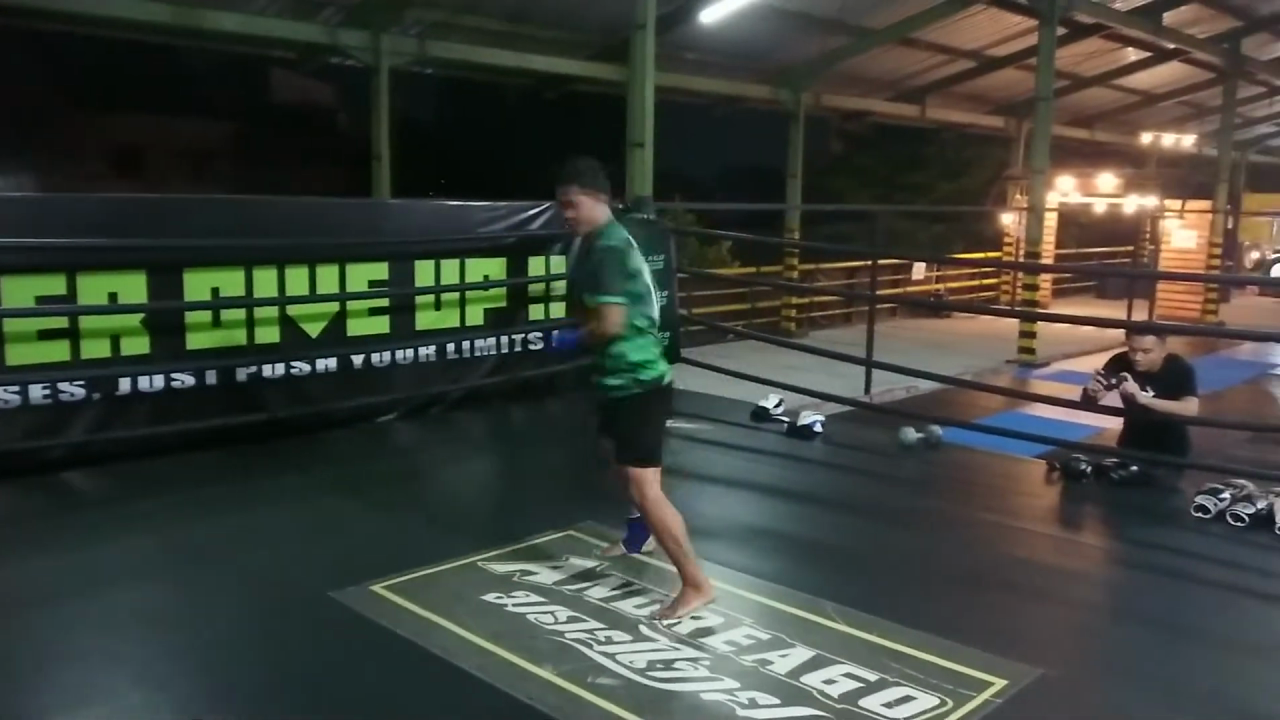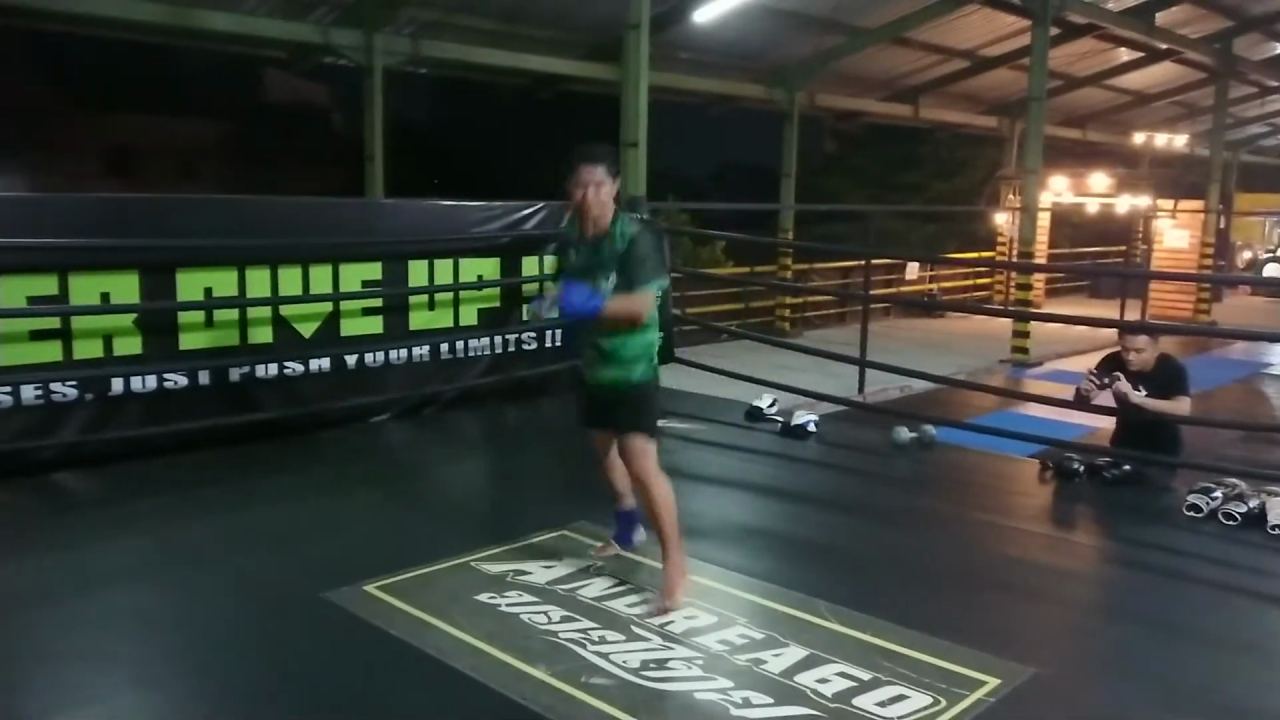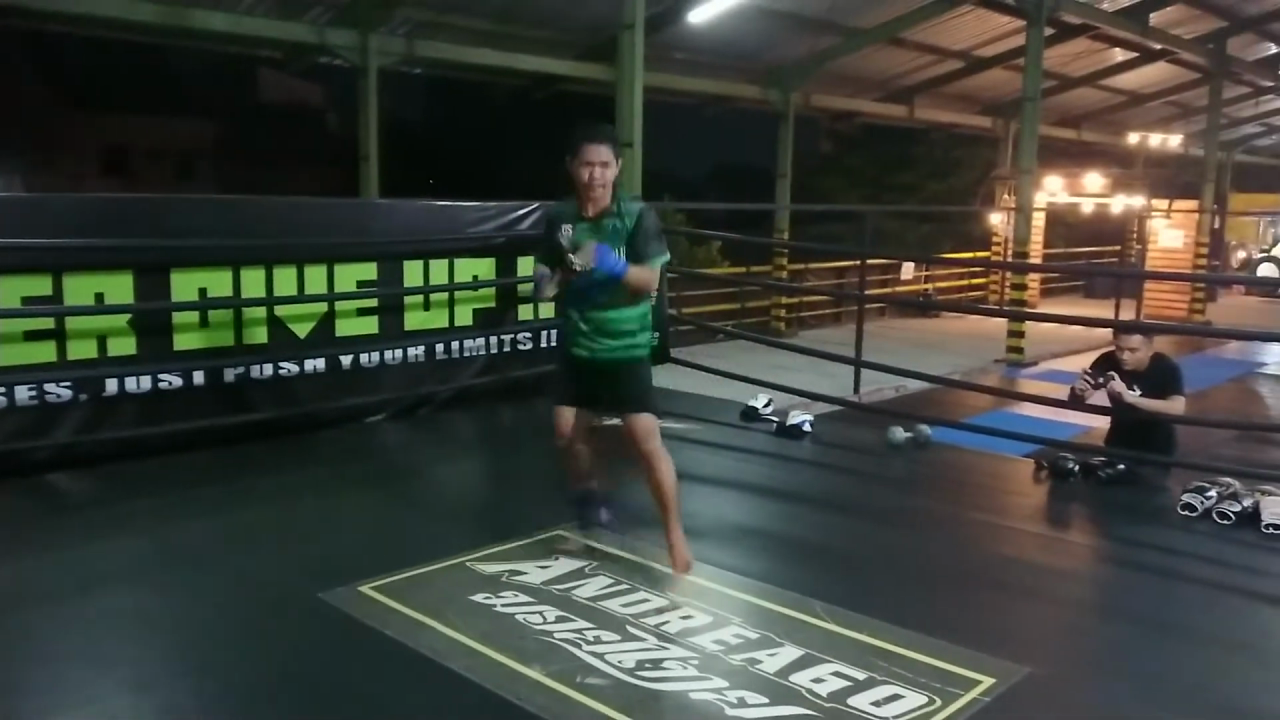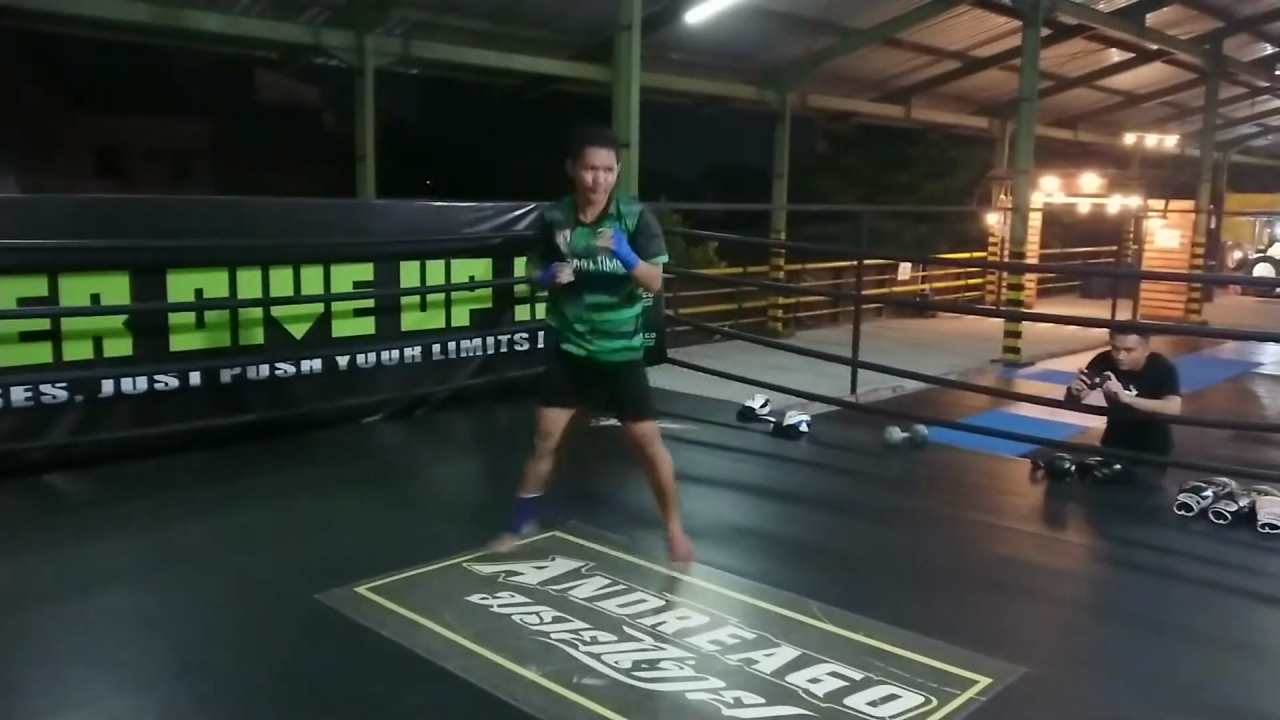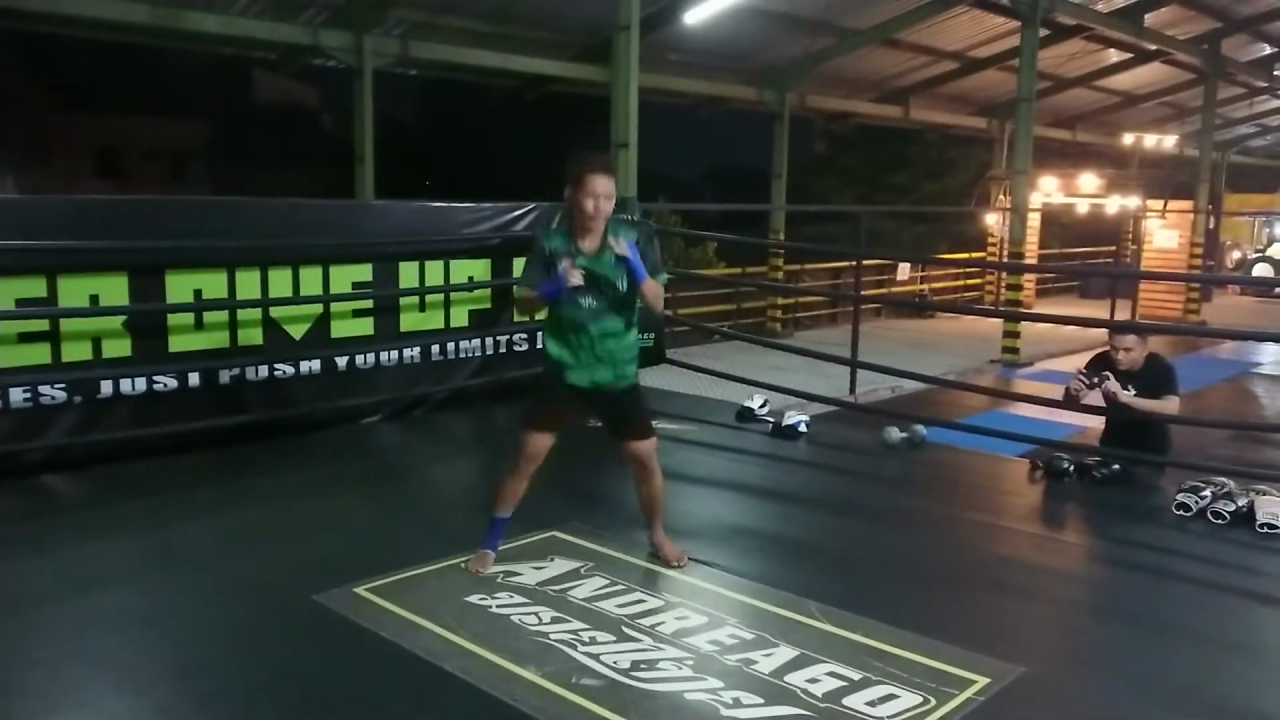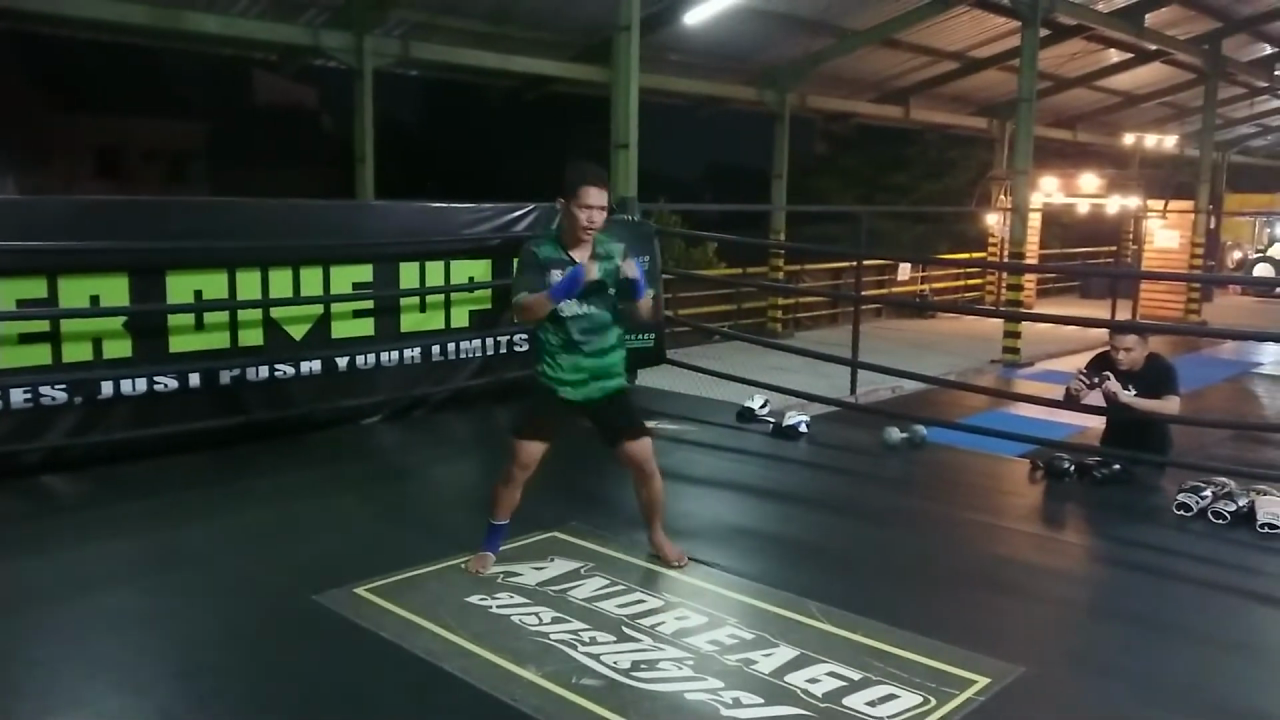
dt=0.1s
person 1, frame 1
left shoulder: (602, 249)
right shoulder: (617, 240)
left elbow: (610, 324)
left wrist: (571, 337)
right wrist: (588, 327)
left hip: (632, 382)
right hip: (631, 377)
left knee: (645, 485)
right knee: (624, 457)
left ankle: (695, 582)
right ankle: (642, 531)
person 1, frame 2
left shoulder: (636, 238)
right shoulder: (571, 240)
left elbow: (643, 309)
left wrist: (587, 305)
right wrist: (557, 302)
left hip: (632, 371)
right hip: (595, 370)
left knee: (643, 464)
right knee: (603, 447)
left ankle: (674, 568)
right ankle: (628, 526)
person 1, frame 3
left shoulder: (638, 216)
right shoulder: (559, 218)
left elbow: (650, 280)
right elbow: (551, 270)
left wrist: (608, 264)
right wrist: (545, 279)
left hip: (625, 348)
right hip: (579, 346)
left knee: (645, 439)
right knee: (567, 434)
left ankle: (675, 534)
right ankle: (590, 505)
person 1, frame 4
left shoulder: (635, 217)
right shoulder: (554, 219)
left elbow: (653, 281)
right elbow: (536, 278)
left wrist: (623, 251)
right wrist: (551, 276)
left hip: (621, 351)
right hip: (571, 350)
left knee: (647, 442)
right knee: (545, 437)
left ankle: (672, 525)
right ankle: (524, 518)
person 1, frame 5
left shoulder: (633, 240)
right shoulder: (549, 246)
left elbow: (656, 303)
right elbow: (524, 302)
left wrist: (633, 266)
right wrist: (554, 286)
left hip: (616, 375)
right hip: (565, 373)
left knee: (646, 459)
right knee: (527, 459)
left ankle: (658, 536)
right ankle: (493, 539)
person 1, frame 6
left shoulder: (616, 252)
right shoulder: (538, 254)
left elbow: (642, 312)
right elbow: (524, 313)
left wrist: (636, 285)
right wrist: (567, 284)
left hip: (608, 383)
right hip: (556, 386)
left knee: (644, 465)
right knee: (520, 467)
left ankle: (658, 536)
right ankle: (492, 543)
